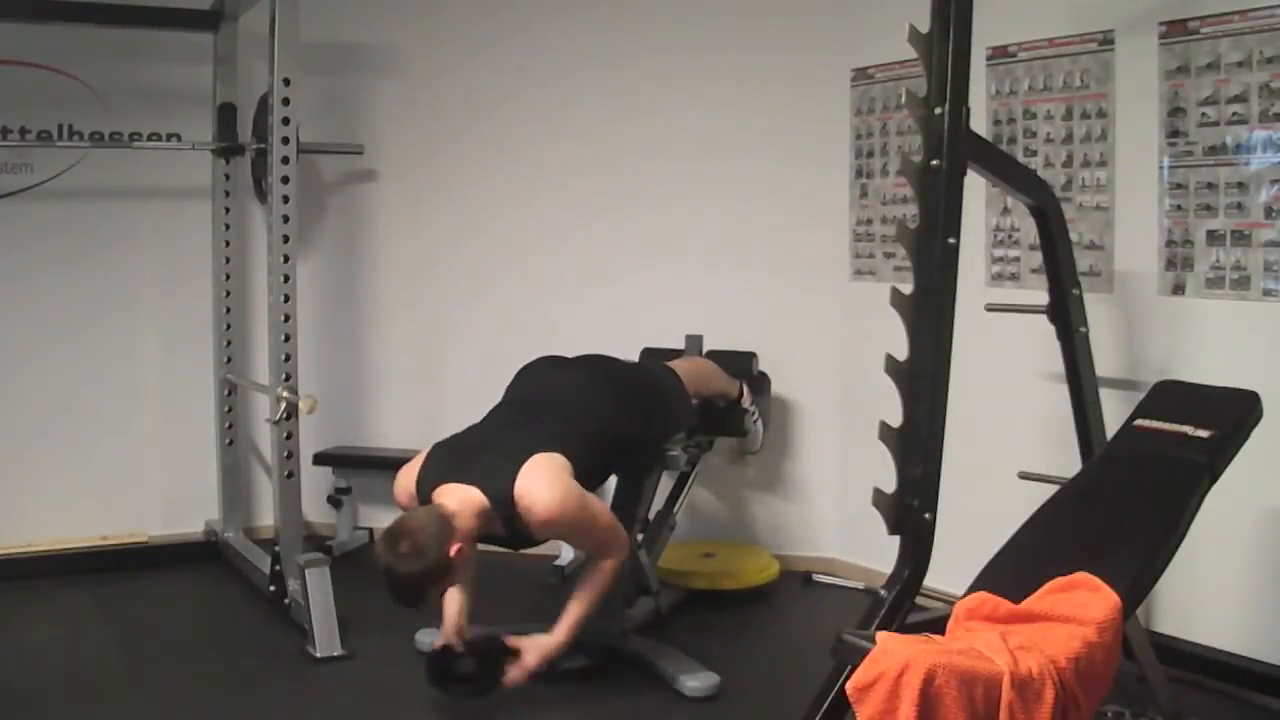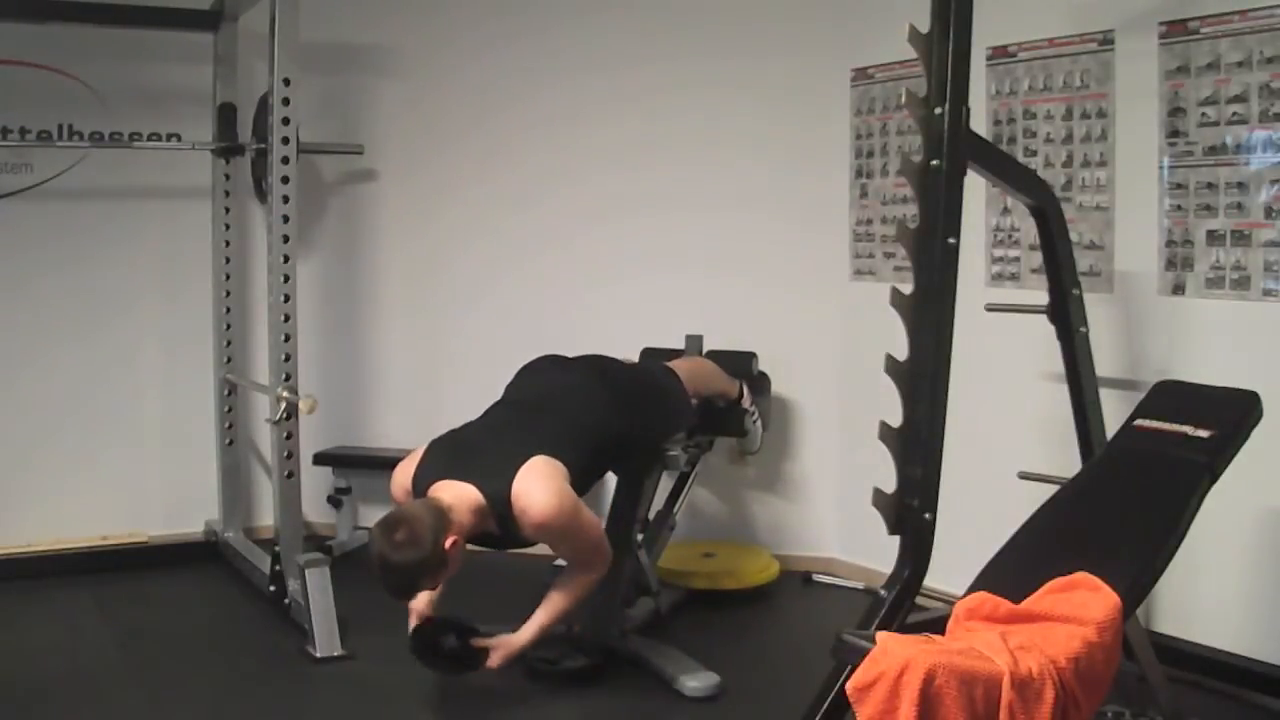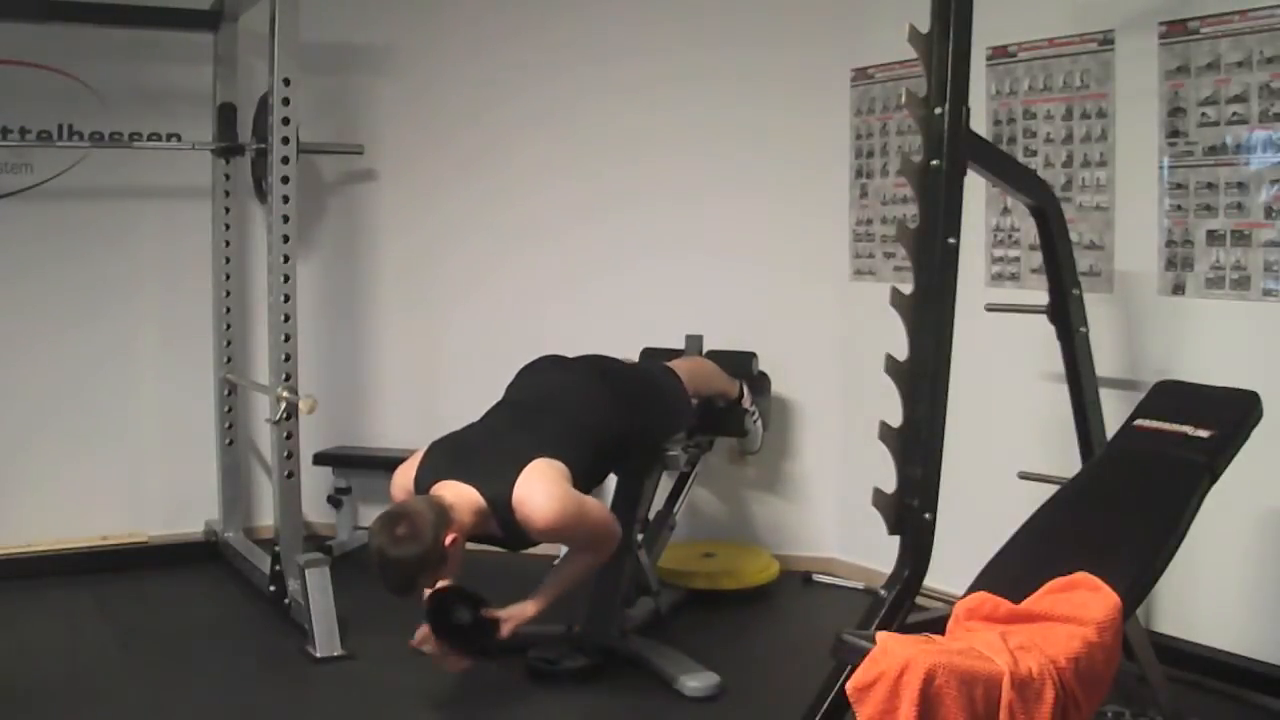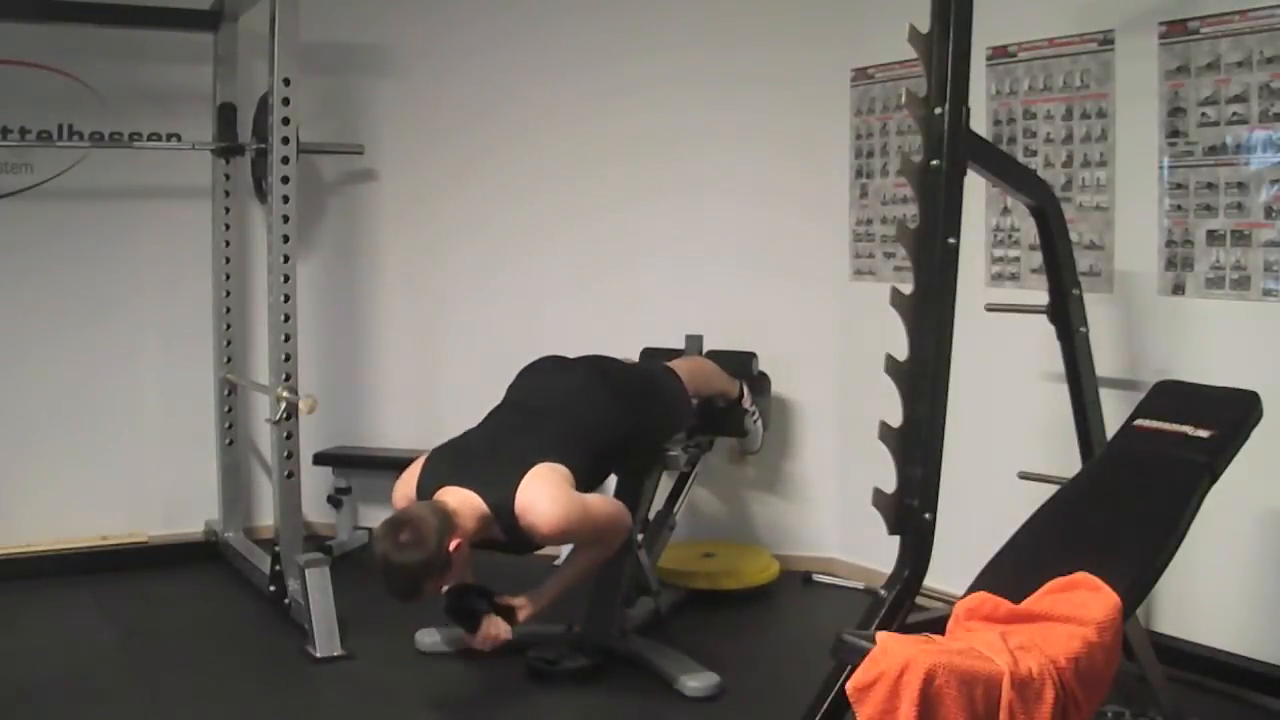
dt=0.2s
person 1, frame 1
left shoulder: (543, 498)
right shoulder: (412, 485)
left elbow: (613, 551)
right elbow: (459, 536)
left wrist: (555, 640)
right wrist: (453, 609)
left hip: (613, 397)
right hip: (540, 379)
left knee: (677, 380)
left ankle: (738, 397)
person 1, frame 2
left shoulder: (538, 503)
right shoulder: (407, 483)
left elbow: (594, 562)
left wrist: (522, 639)
right wrist: (423, 600)
left hip: (613, 397)
right hip: (540, 379)
left knee: (676, 380)
left ankle: (738, 395)
person 1, frame 3
left shoulder: (541, 506)
right shoulder: (407, 486)
left elbow: (606, 538)
right elbow: (429, 557)
left wrist: (528, 609)
left hip: (611, 398)
right hip: (541, 378)
left knee: (673, 379)
left ankle: (737, 396)
person 1, frame 4
left shoulder: (546, 512)
right shoulder: (410, 494)
left elbow: (618, 525)
left wrist: (537, 601)
left hip: (612, 397)
right hip: (541, 379)
left knee: (676, 379)
left ankle: (738, 395)
